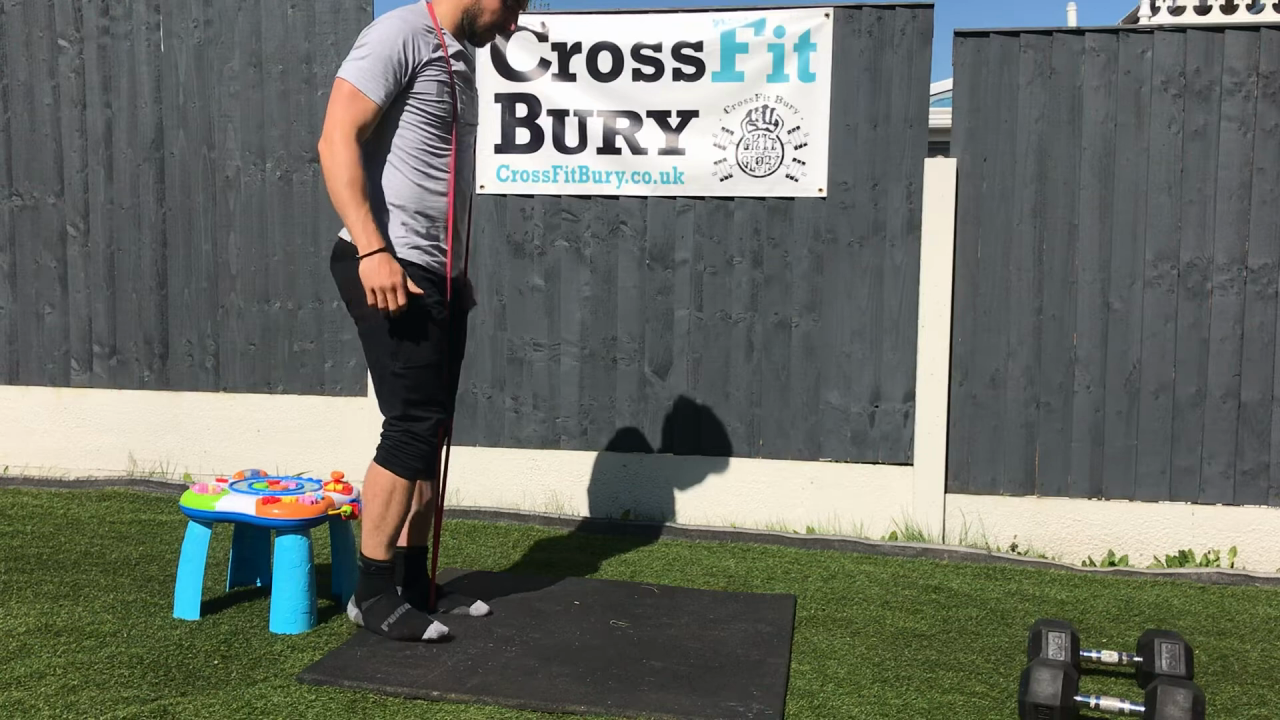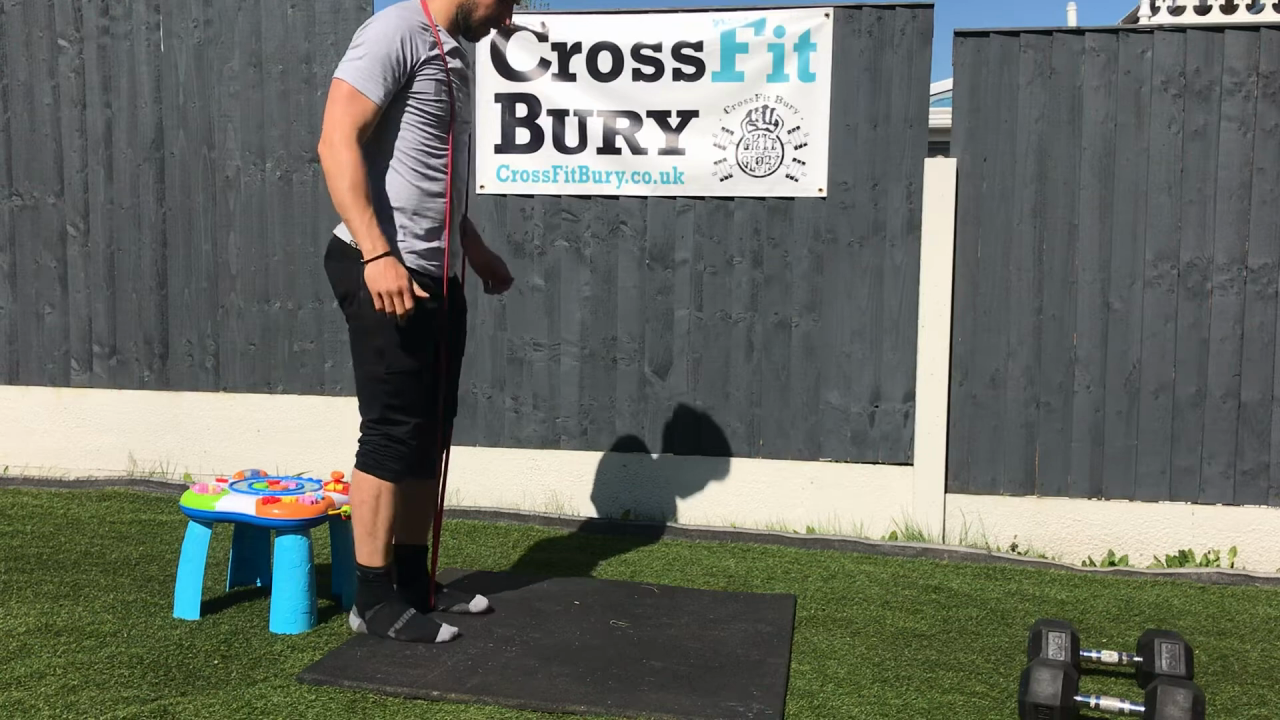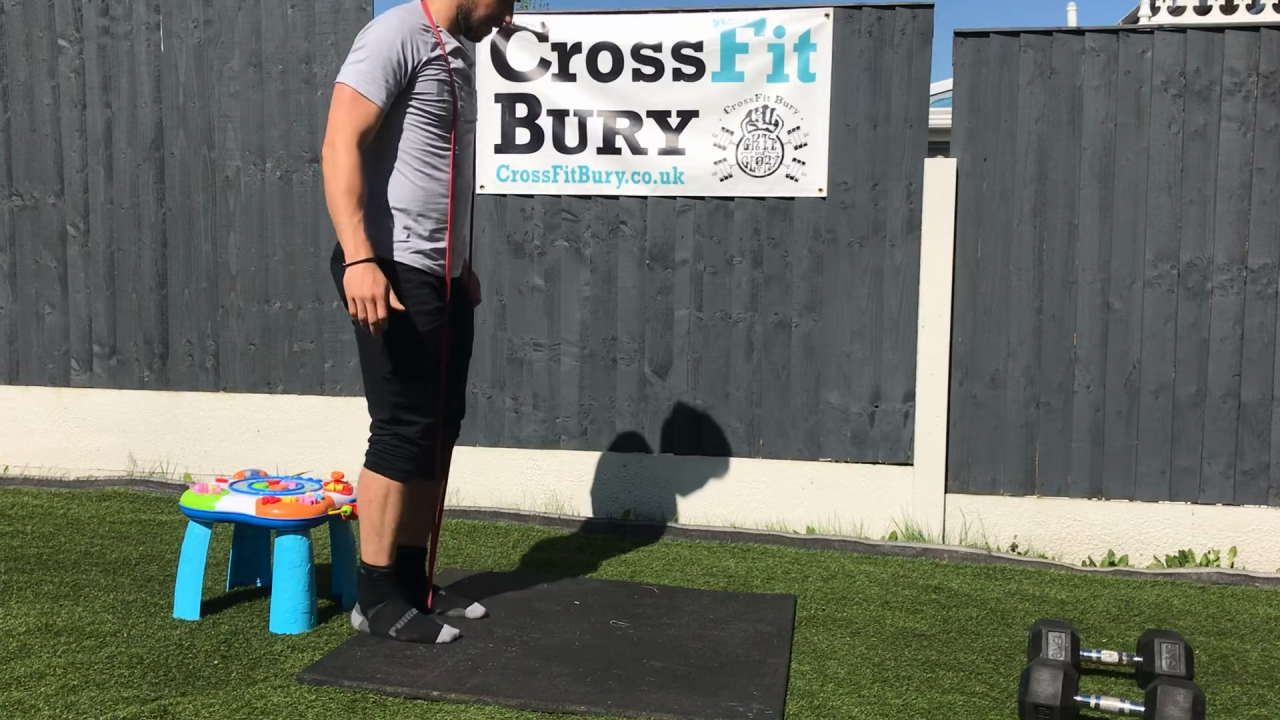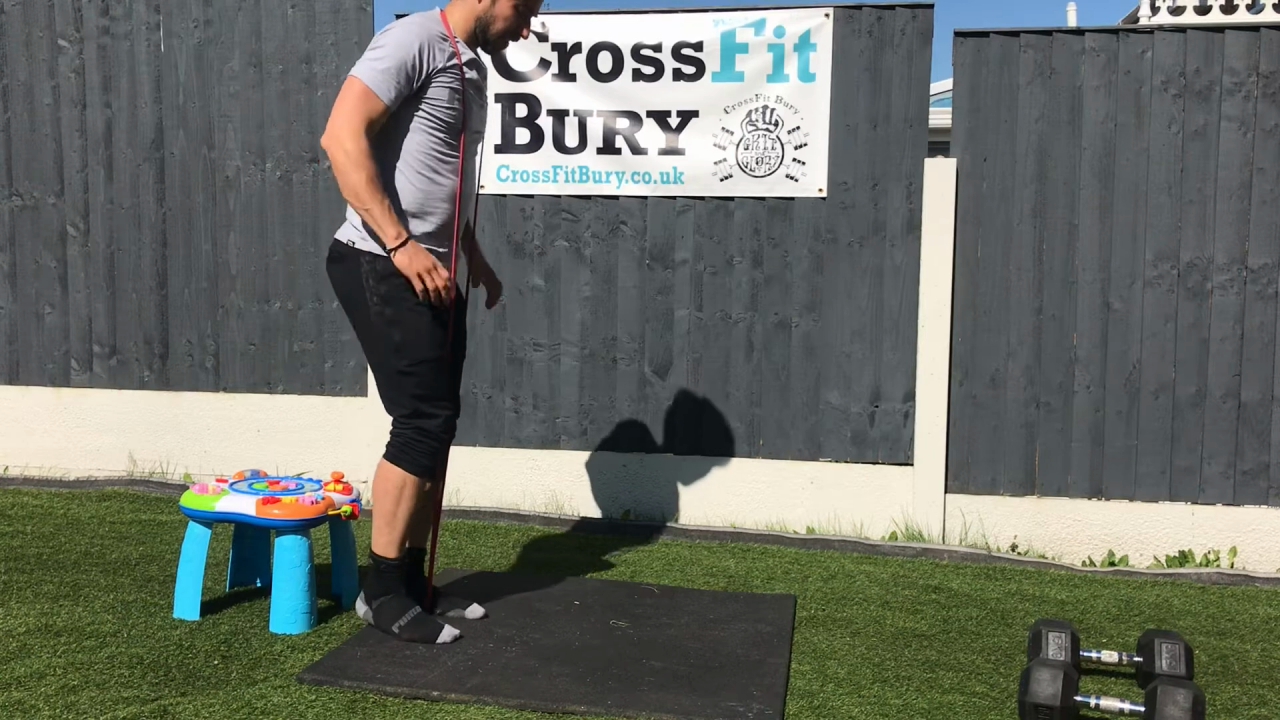
dt=0.3s
person 1, frame 1
left shoulder: (460, 57)
right elbow: (337, 140)
left wrist: (456, 272)
right wrist: (372, 249)
left hip: (436, 272)
right hip: (390, 269)
left knee: (430, 428)
right knee: (413, 424)
left ankle: (412, 579)
right ankle: (374, 590)
person 1, frame 2
left shoulder: (454, 53)
right elbow: (337, 141)
left wrist: (475, 248)
right wrist: (376, 253)
left hip: (435, 274)
right hip: (385, 273)
left knee: (430, 429)
right knee: (392, 429)
left ankle: (412, 578)
right ankle: (374, 598)
person 1, frame 3
left shoulder: (458, 54)
right elbow: (340, 146)
left wrist: (461, 263)
right wrist: (359, 259)
left hip: (441, 275)
right hip: (393, 273)
left knee: (439, 429)
right knee: (403, 430)
left ankle: (412, 579)
right ankle: (377, 597)
person 1, frame 4
left shoulder: (472, 68)
right elbow: (341, 137)
left wrist: (471, 254)
right wrist: (400, 242)
left hip: (432, 271)
right hip: (384, 267)
left knee: (437, 424)
right knee: (422, 420)
left ankle: (409, 581)
right ankle: (381, 588)
